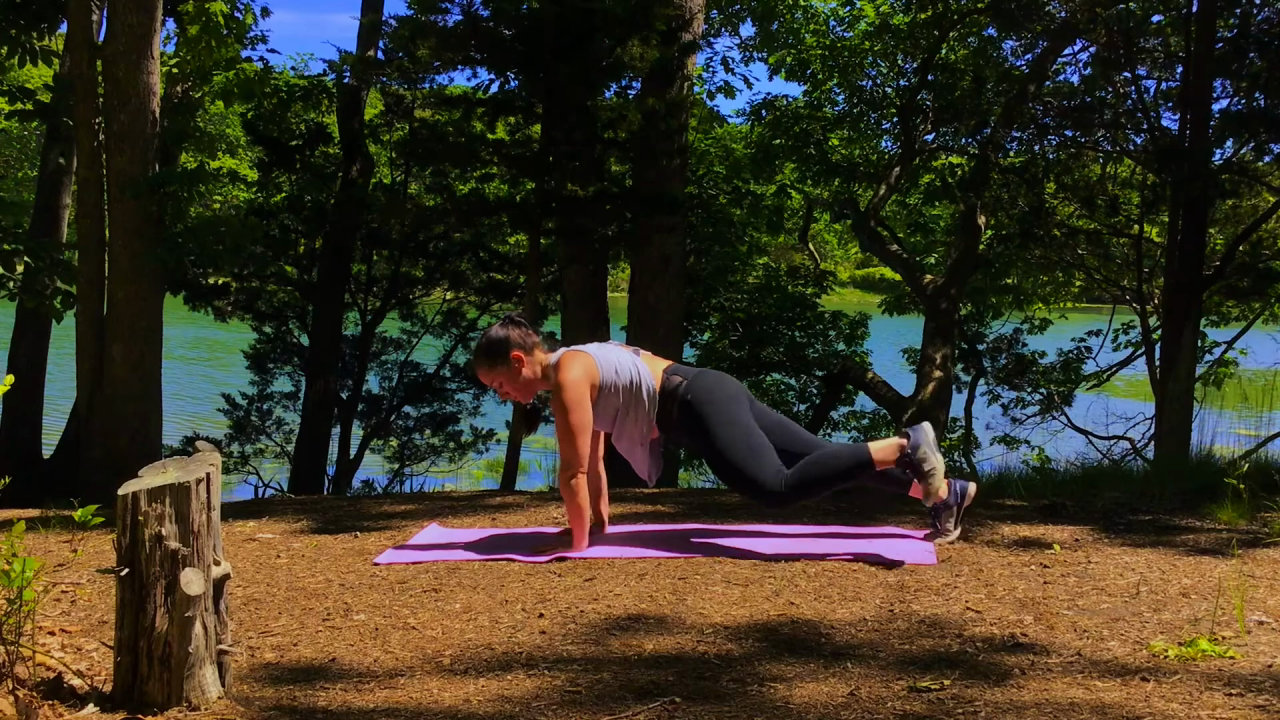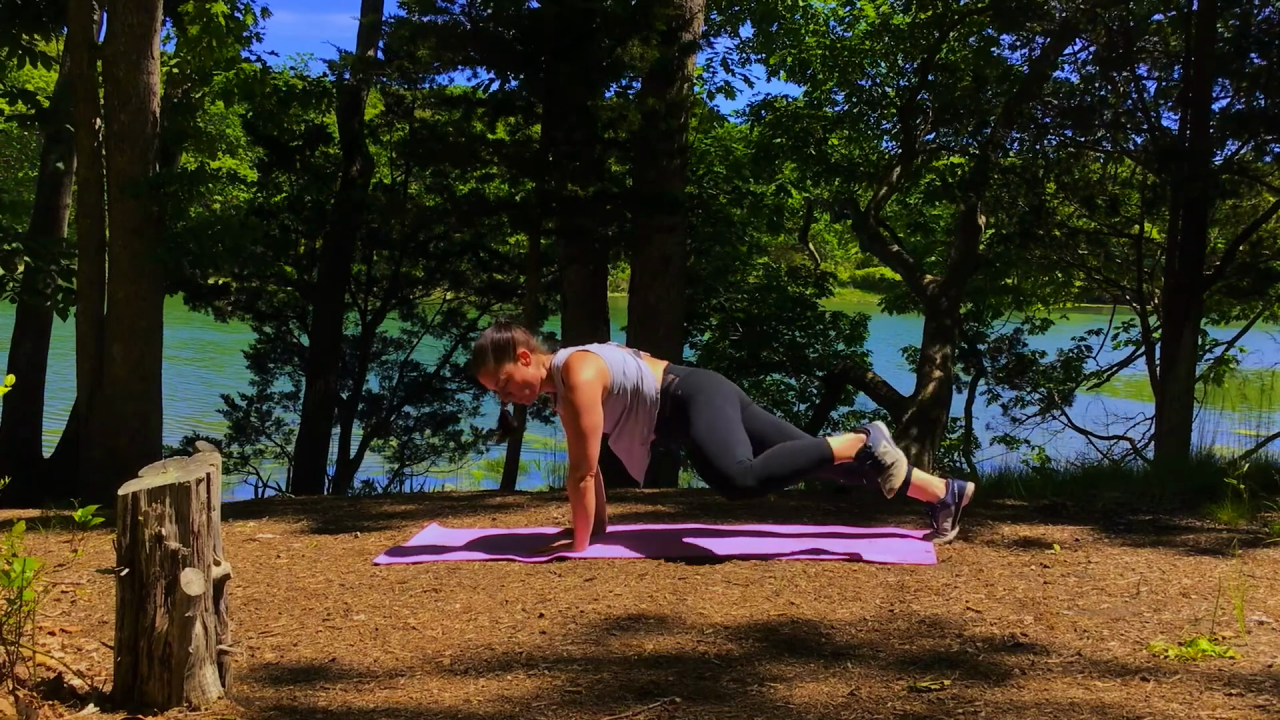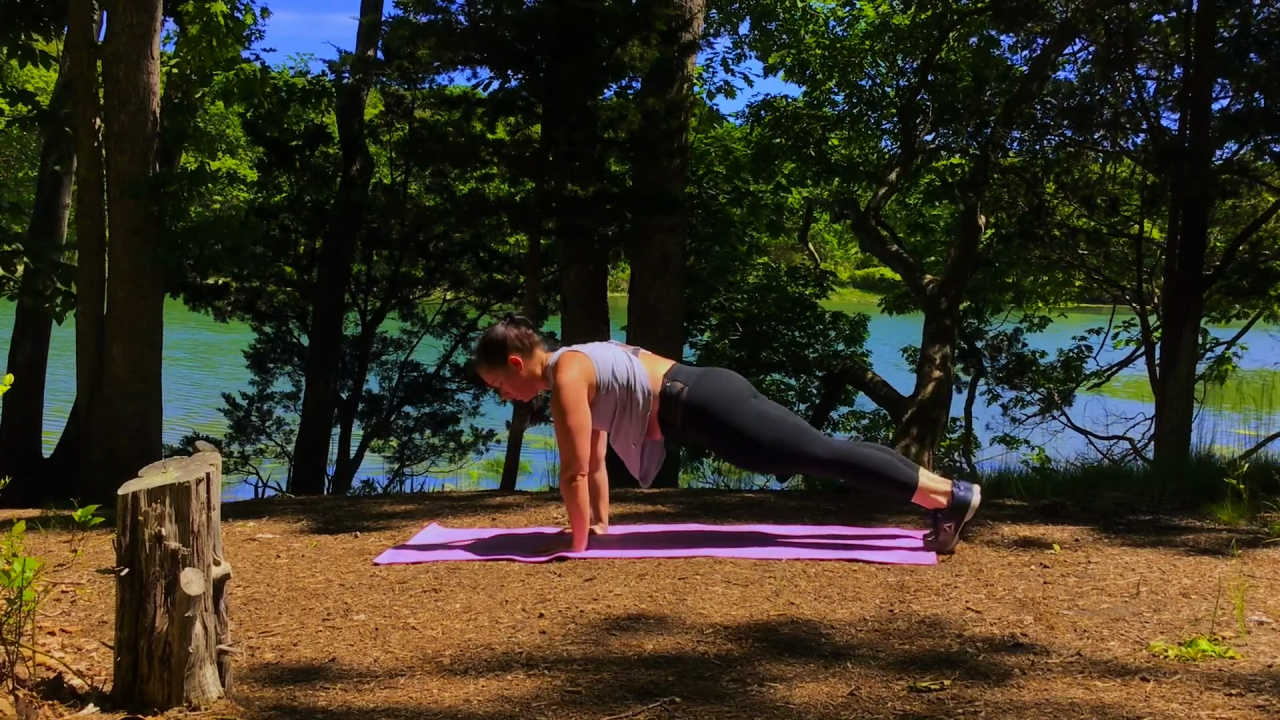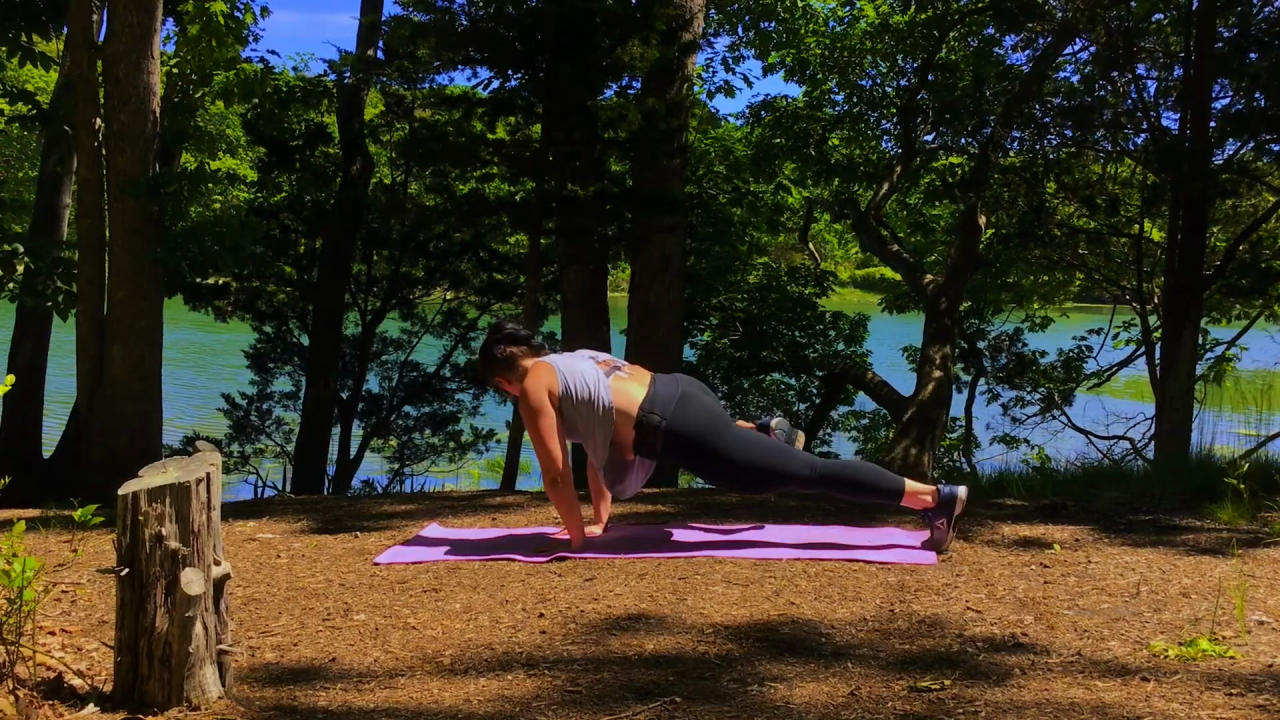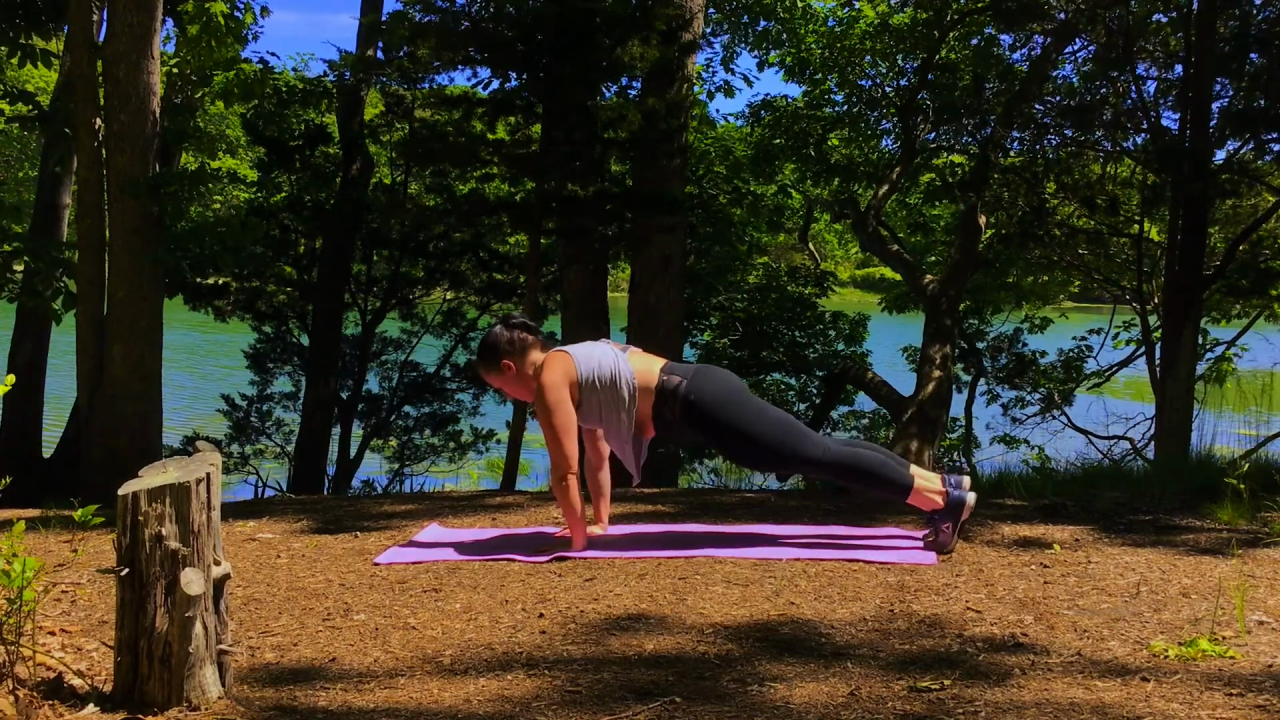
dt=0.7s
person 1, frame 1
left shoulder: (565, 376)
right shoulder: (574, 366)
left elbow: (574, 471)
right elbow: (594, 459)
left wrist: (578, 543)
right wrist: (600, 521)
left hip: (701, 403)
right hip: (711, 396)
left knee: (779, 487)
right knee: (818, 457)
left ankle: (906, 447)
right ankle: (941, 494)
person 1, frame 2
left shoulder: (575, 375)
right shoulder: (560, 381)
left elbow: (582, 471)
right elbow: (588, 464)
left wrist: (580, 541)
right wrist: (599, 521)
left hip: (699, 399)
right hip: (703, 402)
left knee: (740, 481)
right knee: (804, 457)
left ankle: (862, 443)
right ankle: (943, 494)
person 1, frame 3
left shoulder: (565, 376)
right shoulder: (576, 362)
left elbow: (575, 472)
right elbow: (595, 460)
left wrist: (578, 544)
right wrist: (601, 521)
left hip: (708, 408)
right hip: (715, 389)
left knee: (825, 457)
right knee: (827, 451)
left ankle: (949, 501)
right ankle: (951, 487)
person 1, frame 4
left shoulder: (533, 385)
right shoulder: (577, 359)
left elbow: (556, 475)
right elbow: (599, 447)
left wrist: (578, 538)
right wrist: (601, 522)
left hip: (682, 430)
right hip: (683, 391)
left knee: (805, 472)
left ankle: (936, 497)
right ankle: (753, 431)
person 1, frame 5
left shoulder: (548, 377)
right shoulder: (575, 364)
left elbow: (565, 471)
right elbow: (598, 454)
left wrist: (578, 539)
right wrist: (601, 522)
left hip: (701, 405)
right hip: (704, 389)
left knee: (817, 457)
right knee: (822, 447)
left ankle: (945, 501)
right ankle: (943, 482)
